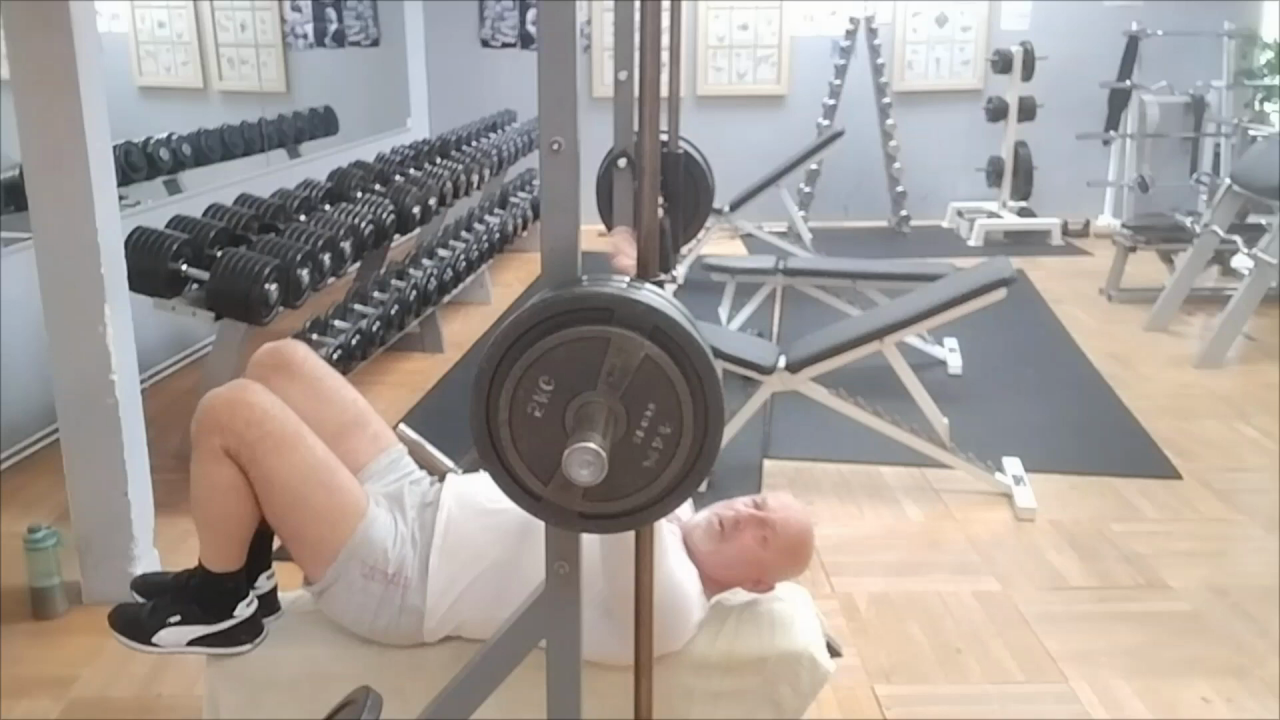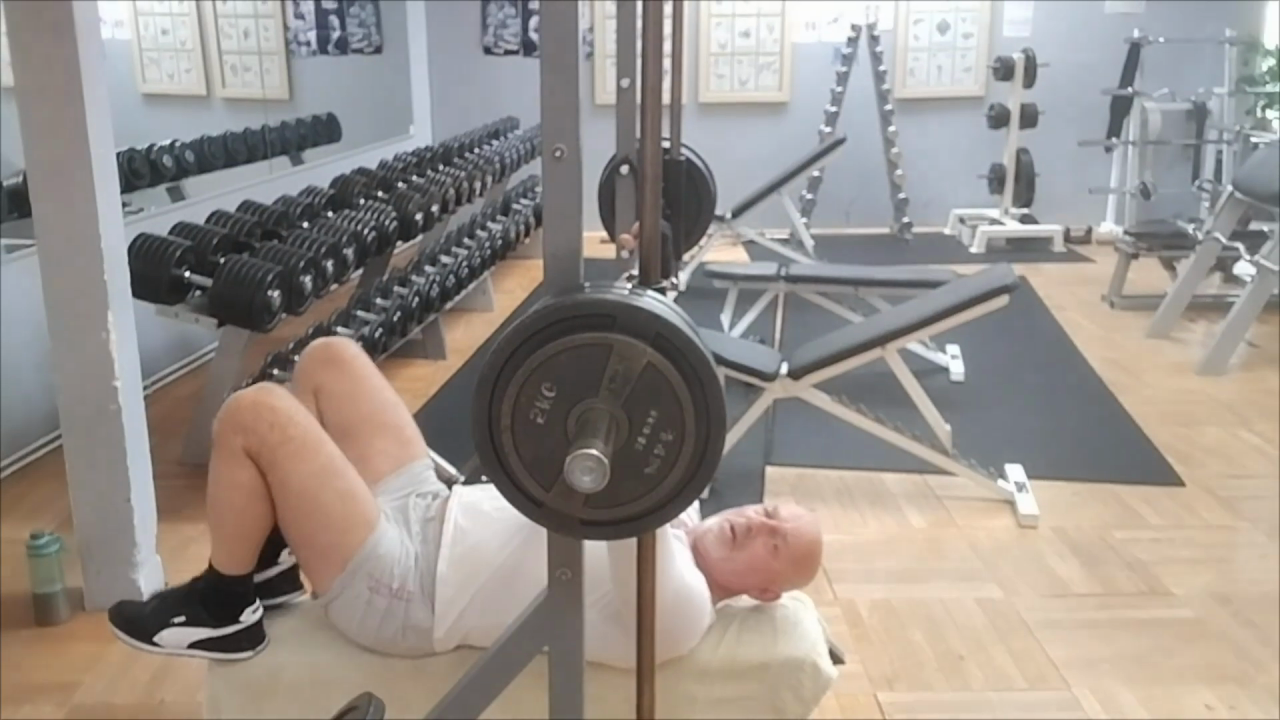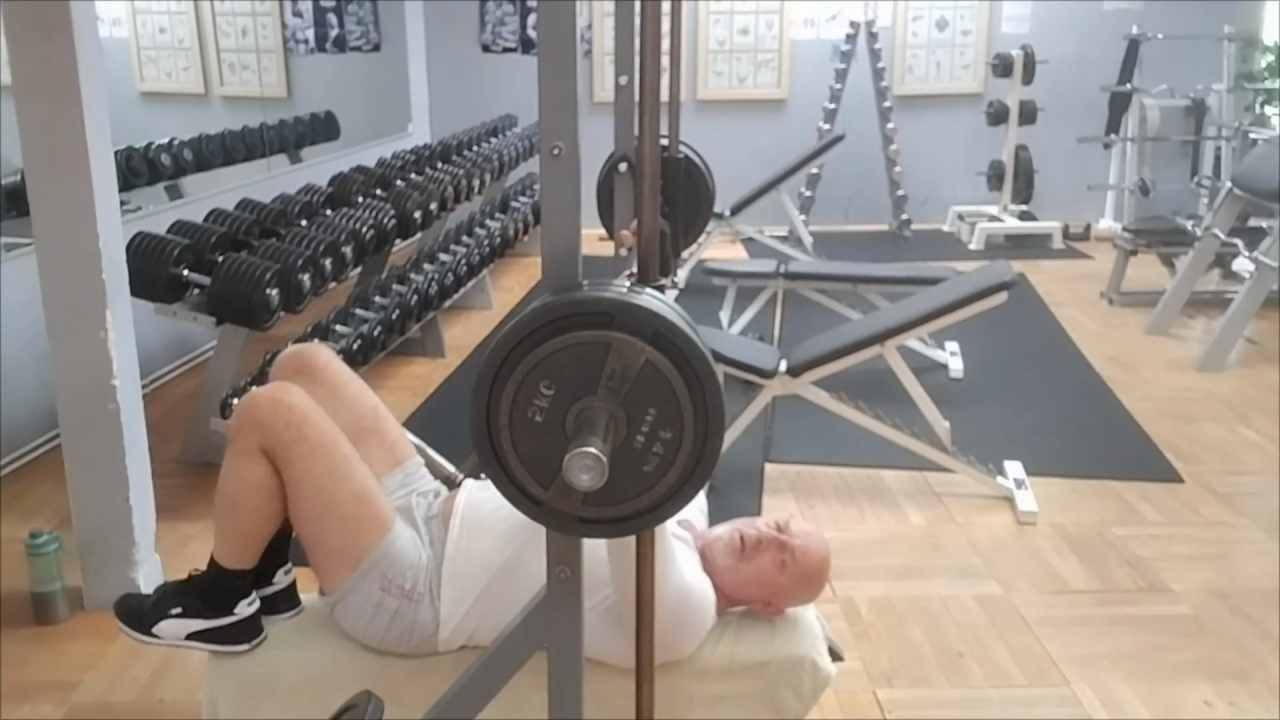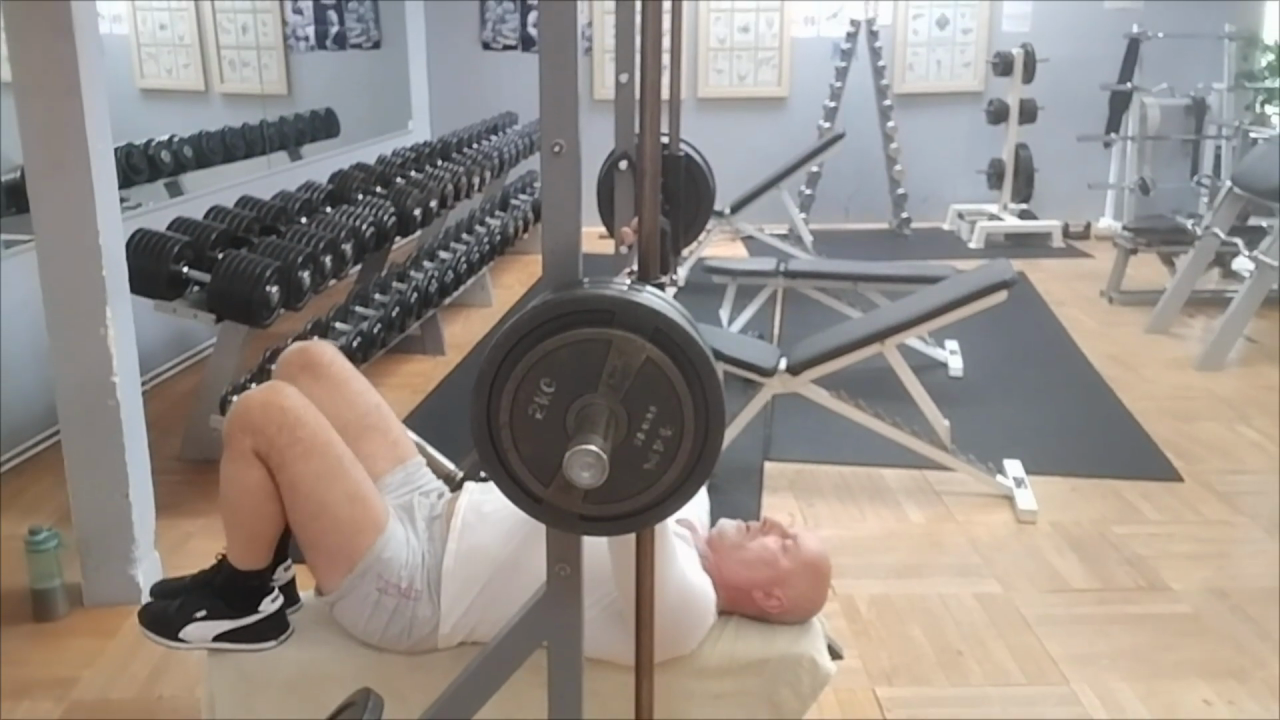
dt=0.5s
person 1, frame 1
left shoulder: (671, 605)
right shoulder: (679, 514)
left hip: (395, 581)
right hip: (418, 507)
left knee: (227, 412)
right knee: (276, 363)
left ankle: (218, 607)
right ankle: (242, 574)
person 1, frame 2
left shoulder: (678, 607)
right shoulder: (685, 514)
left hip: (398, 594)
right hip: (426, 517)
left knee: (251, 413)
right knee: (329, 357)
left ankle: (224, 612)
right ankle: (264, 566)
person 1, frame 3
left shoulder: (681, 609)
right shoulder: (688, 515)
left hip: (402, 592)
right hip: (427, 517)
left knee: (268, 413)
right knee: (305, 363)
left ankle: (223, 605)
right ankle: (262, 577)
person 1, frame 4
left shoulder: (681, 607)
right shoulder: (689, 518)
left hip: (401, 589)
right hip: (429, 516)
left knee: (261, 412)
right knee: (307, 361)
left ankle: (240, 603)
right ankle: (258, 573)
